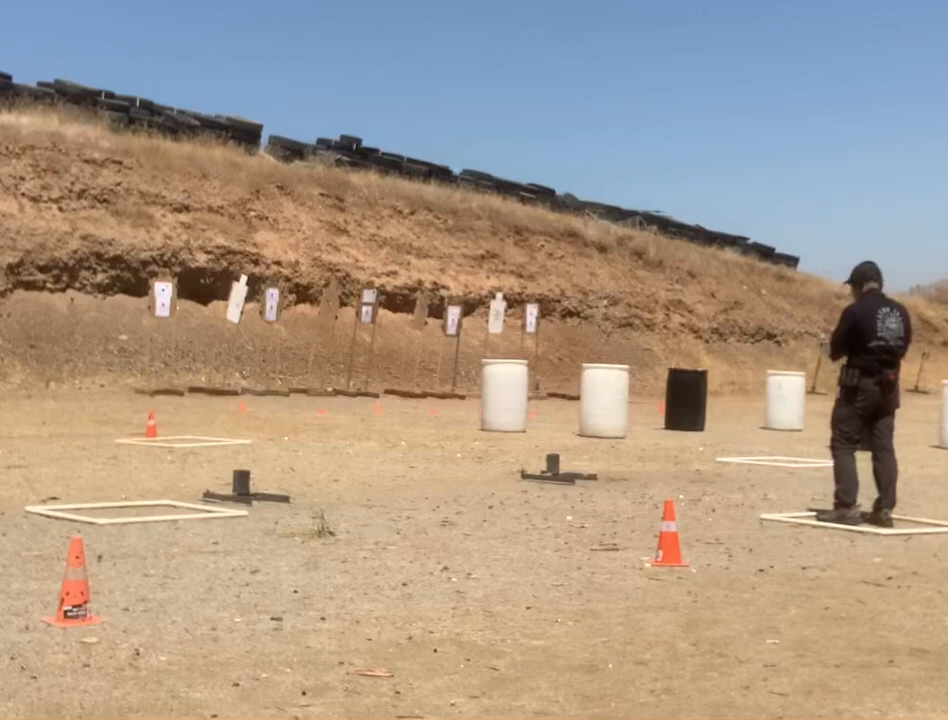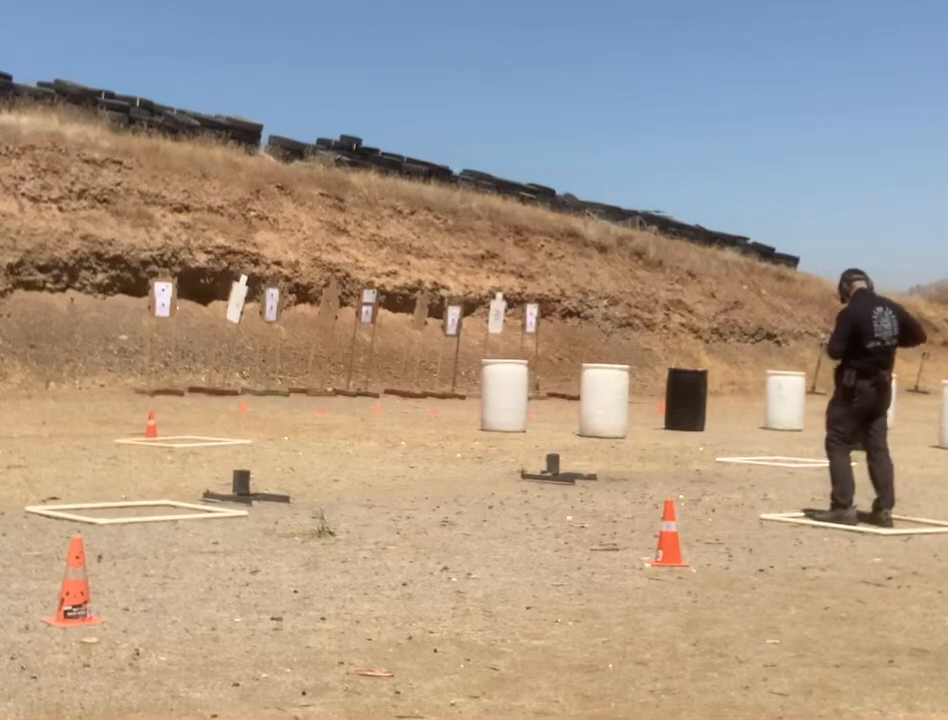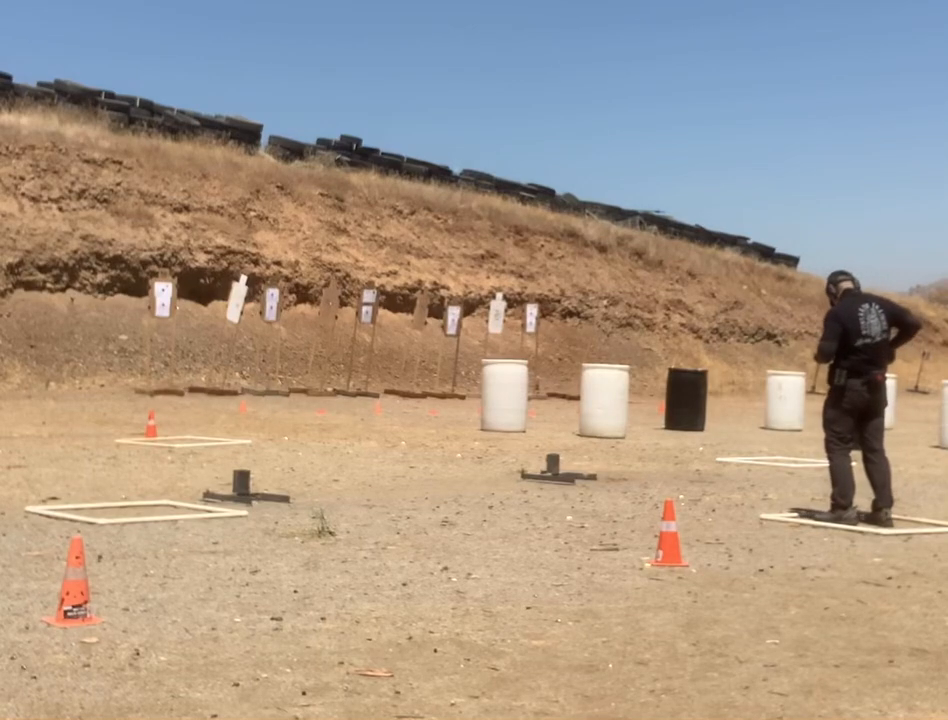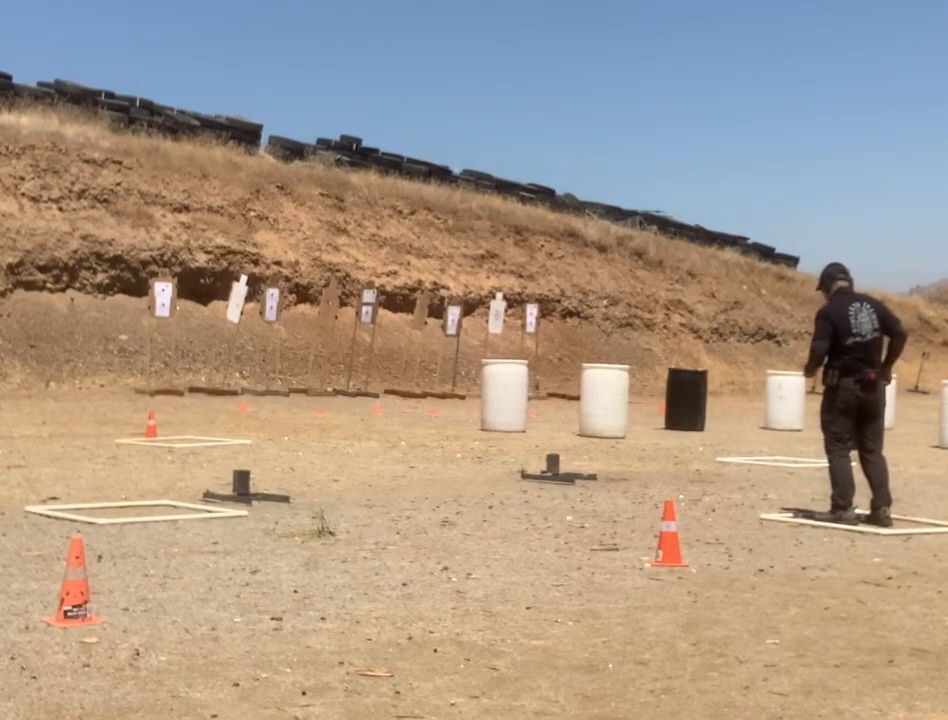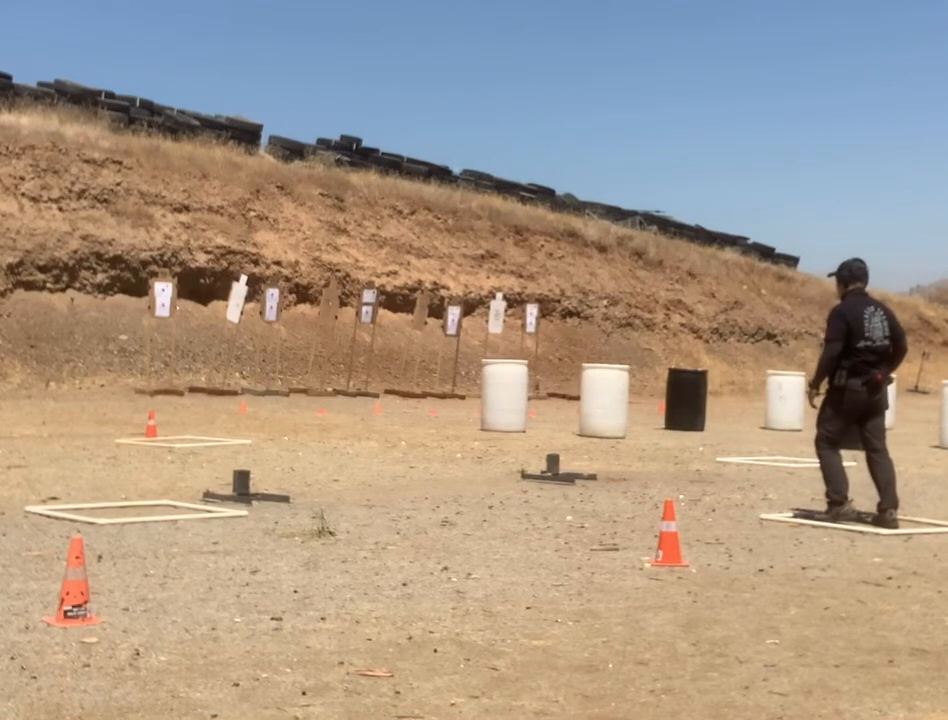
dt=0.4s
person 1, frame 1
left shoulder: (855, 311)
right shoulder: (900, 311)
left elbow: (837, 348)
right elbow: (902, 348)
left wrist: (846, 353)
left hip: (859, 386)
right hip: (888, 387)
left knee: (843, 447)
right knee: (884, 449)
left ankle: (847, 508)
right ankle: (884, 510)
person 1, frame 2
left shoulder: (850, 312)
right shoulder: (893, 309)
left elbow: (835, 350)
right elbow: (919, 336)
left wrist: (832, 346)
left hip: (854, 387)
right hip: (881, 388)
left knee: (838, 446)
right knee: (878, 449)
left ankle: (844, 508)
right ankle: (883, 509)
person 1, frame 3
left shoulder: (838, 312)
right shoulder: (881, 304)
left elbow: (826, 351)
right elbow: (913, 323)
left wrist: (819, 357)
right wrist: (891, 346)
left hip: (847, 387)
right hip: (876, 387)
left knee: (838, 448)
right knee: (874, 449)
left ankle: (843, 509)
right ankle: (883, 509)
person 1, frame 4
left shoulder: (828, 311)
right shoulder: (873, 305)
left elbow: (819, 351)
right elbow: (900, 333)
left wrist: (810, 368)
right wrist: (887, 366)
left hip: (842, 386)
right hip: (873, 386)
left knee: (838, 449)
right knee: (872, 450)
left ankle: (843, 509)
right ankle: (881, 508)
person 1, frame 5
left shoulder: (842, 311)
right shoulder: (883, 311)
left elbow: (832, 352)
right elbow: (901, 347)
left wrist: (815, 383)
left hip: (847, 388)
right hip: (876, 389)
left knee: (827, 444)
right knee: (877, 449)
left ankle: (840, 504)
right ankle: (888, 510)
